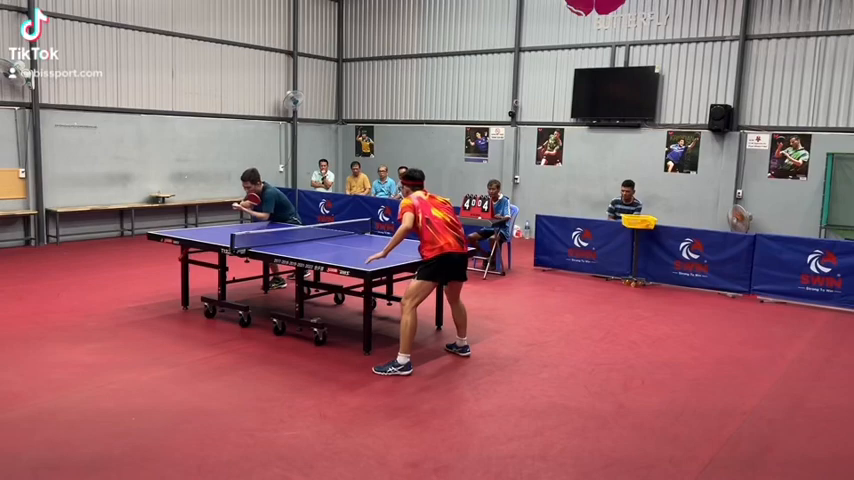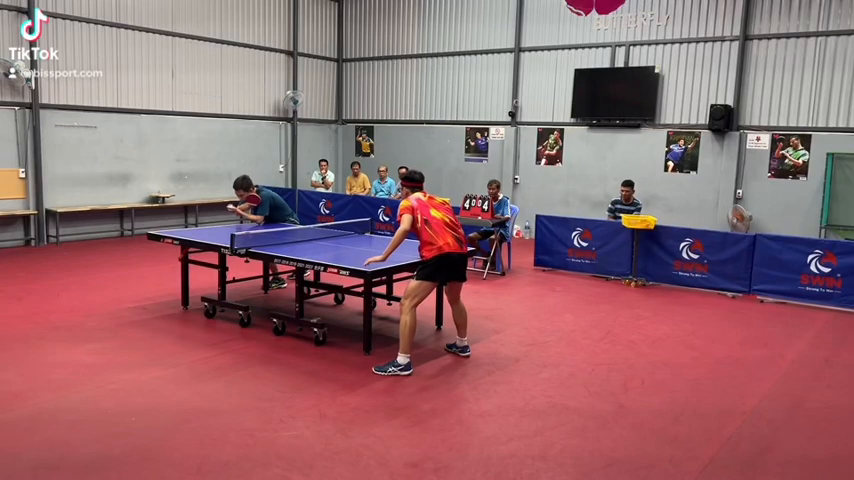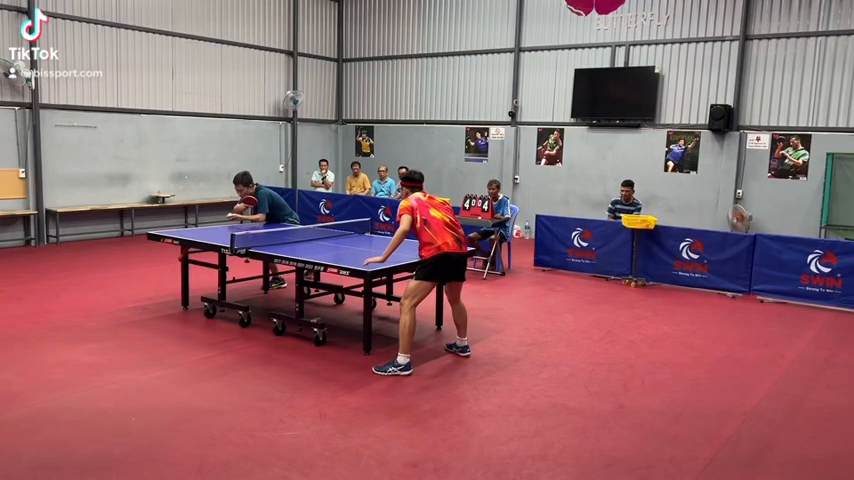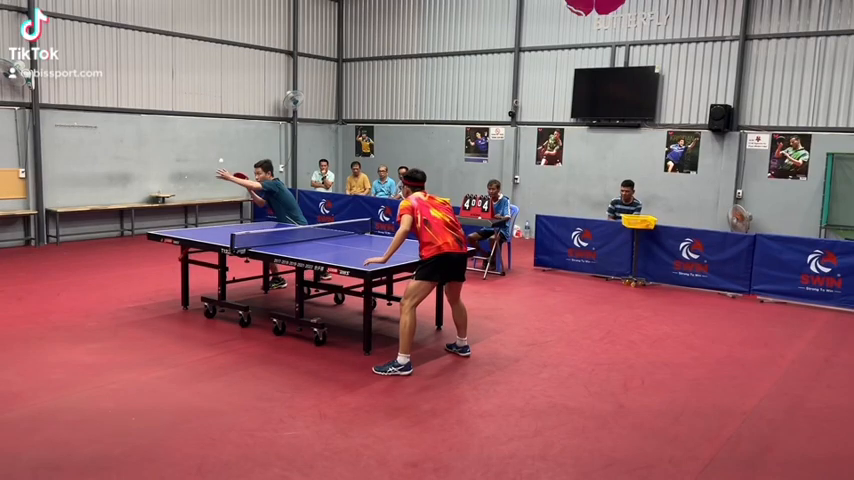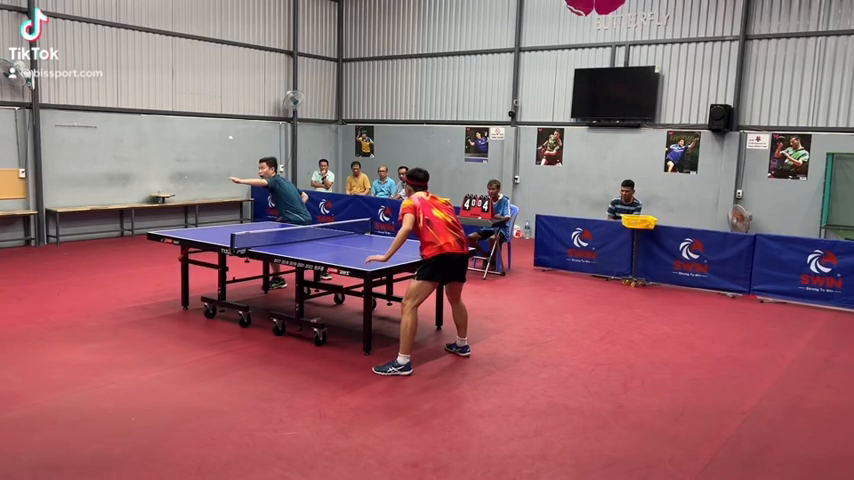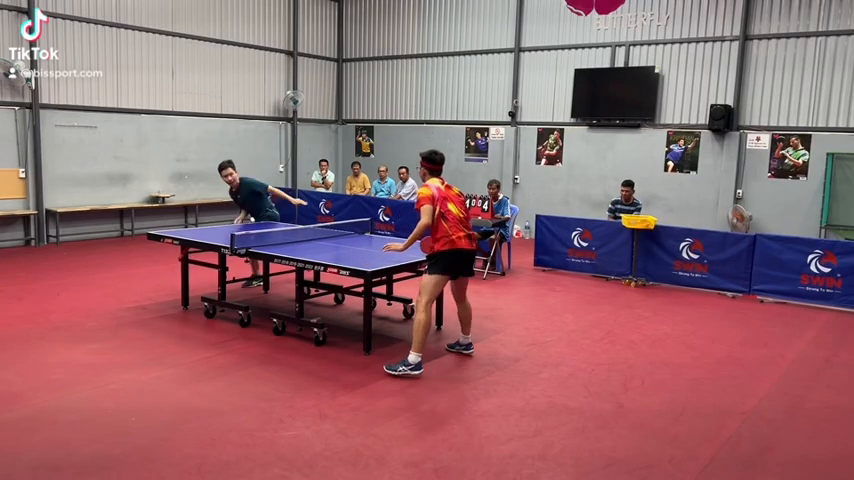
dt=0.4s
person 1, frame 1
left shoulder: (410, 201)
right shoulder: (442, 200)
left elbow: (407, 226)
left wrist: (384, 252)
left hip: (439, 256)
right hip: (460, 252)
left knee: (408, 304)
right knee: (453, 298)
left ankle: (403, 361)
right ankle: (462, 344)
person 1, frame 2
left shoulder: (409, 203)
right shoulder: (441, 201)
left elbow: (405, 228)
right elbow: (455, 228)
left wrist: (384, 256)
left hip: (439, 256)
right hip: (460, 253)
left knee: (408, 304)
right knee: (454, 299)
left ankle: (403, 362)
right ankle: (462, 345)
person 1, frame 3
left shoulder: (408, 203)
right shoulder: (441, 201)
left elbow: (404, 229)
left wrist: (383, 257)
left hip: (438, 256)
right hip: (460, 252)
left knee: (407, 304)
right knee: (454, 299)
left ankle: (403, 362)
right ankle: (462, 344)
person 1, frame 4
left shoulder: (409, 202)
right shoulder: (441, 201)
left elbow: (404, 229)
left wrist: (384, 258)
left hip: (437, 256)
right hip: (460, 253)
left knee: (407, 304)
right knee: (454, 298)
left ankle: (403, 362)
right ankle: (462, 345)
person 1, frame 5
left shoulder: (411, 202)
right shoulder: (443, 201)
left elbow: (406, 228)
left wrist: (386, 256)
left hip: (439, 256)
right hip: (461, 253)
left knee: (409, 305)
right knee: (455, 299)
left ankle: (403, 362)
right ankle: (462, 344)
person 1, frame 6
left shoulder: (427, 190)
right shoulder: (454, 190)
left elbow: (426, 222)
left wrist: (404, 246)
left hip: (447, 251)
right hip: (467, 248)
left knee: (423, 303)
right knee: (459, 296)
left ankle: (413, 360)
right ankle: (465, 342)
person 2, frame 1
left shoulder: (269, 193)
right shoulder: (255, 191)
left elbow: (264, 216)
right elbow: (242, 205)
left wrist: (243, 209)
right wrist: (249, 202)
left hip: (291, 223)
right hip: (279, 222)
left ankle: (278, 279)
person 2, frame 2
left shoulder: (264, 196)
left elbow: (259, 219)
right elbow: (239, 211)
left wrist: (239, 211)
right wrist: (248, 204)
left hip: (289, 223)
right hip: (276, 223)
left ankle: (277, 279)
person 2, frame 3
left shoulder: (262, 194)
right shoulder: (251, 194)
left elbow: (261, 218)
right elbow: (237, 210)
left wrist: (239, 217)
right wrist: (243, 205)
left hip: (290, 223)
right hip: (279, 222)
left ankle: (277, 279)
person 2, frame 4
left shoulder: (274, 184)
right shoulder: (274, 186)
left elbow: (253, 185)
right elbow: (261, 204)
left wrist: (230, 177)
right wrist: (250, 191)
right hip: (299, 225)
left ankle: (277, 279)
person 2, frame 5
left shoulder: (275, 182)
right shoulder: (285, 182)
left elbow: (260, 182)
right elbow: (304, 196)
left wrist: (241, 181)
left hip: (296, 221)
right hip: (306, 220)
left ankle: (277, 279)
person 2, frame 6
left shoulder: (249, 183)
right shoulder: (232, 192)
left elbow: (272, 190)
left wrist: (292, 200)
right wrist: (242, 217)
left hip: (269, 217)
right hip: (261, 219)
left ankle: (256, 277)
